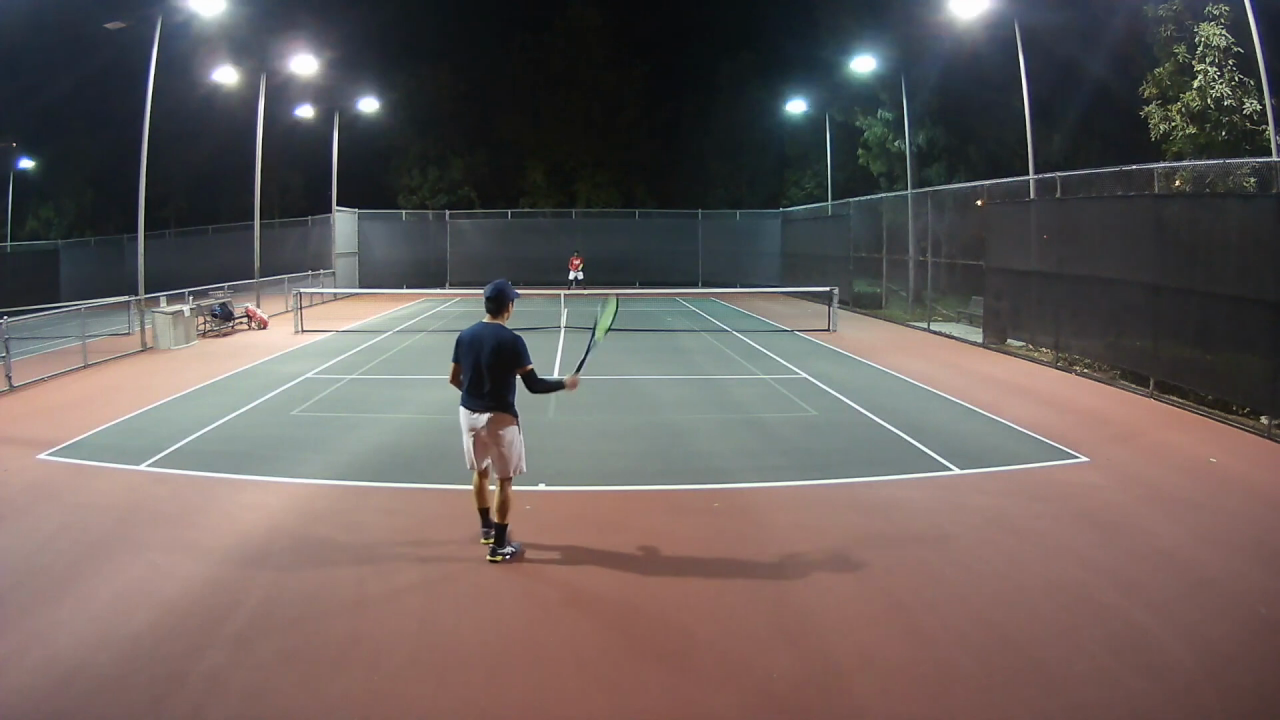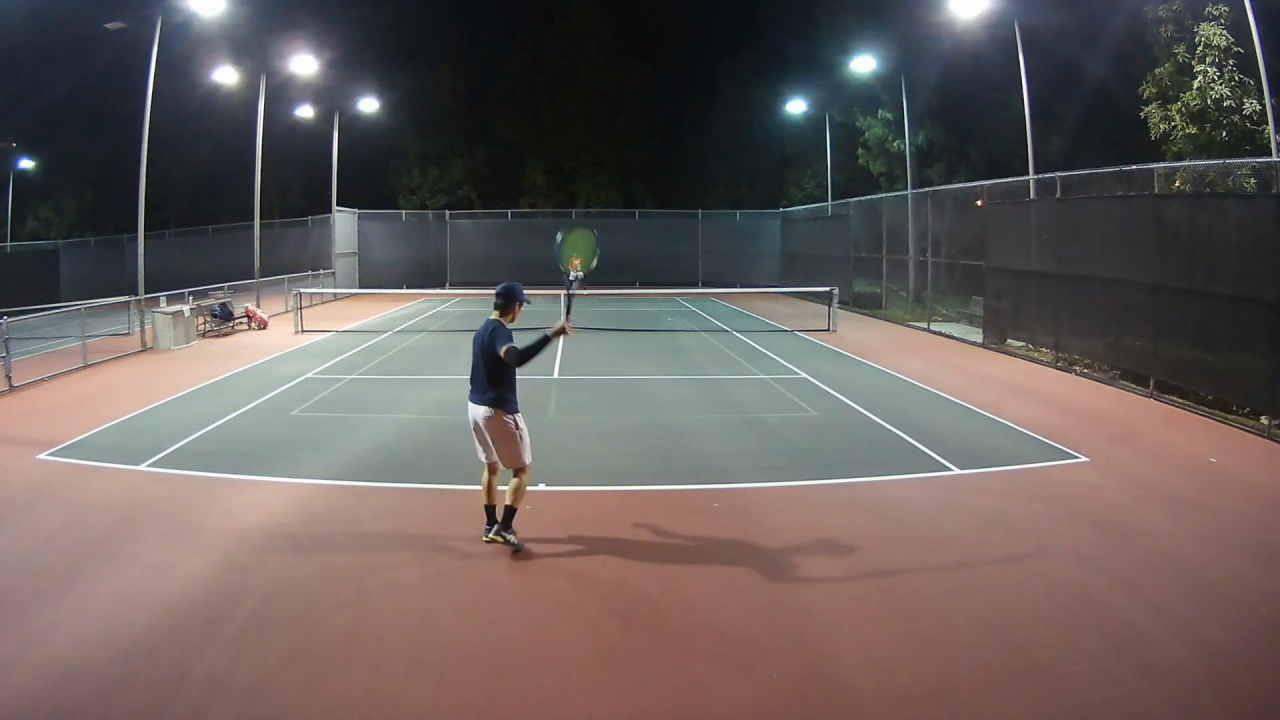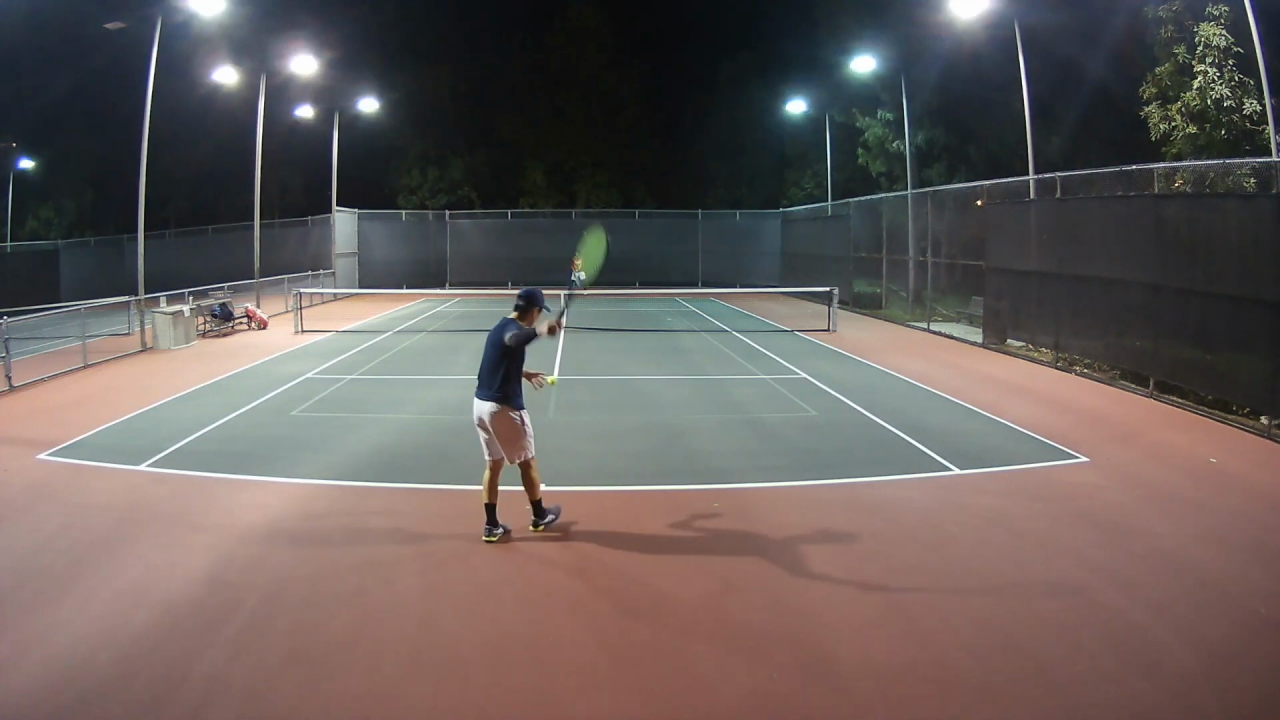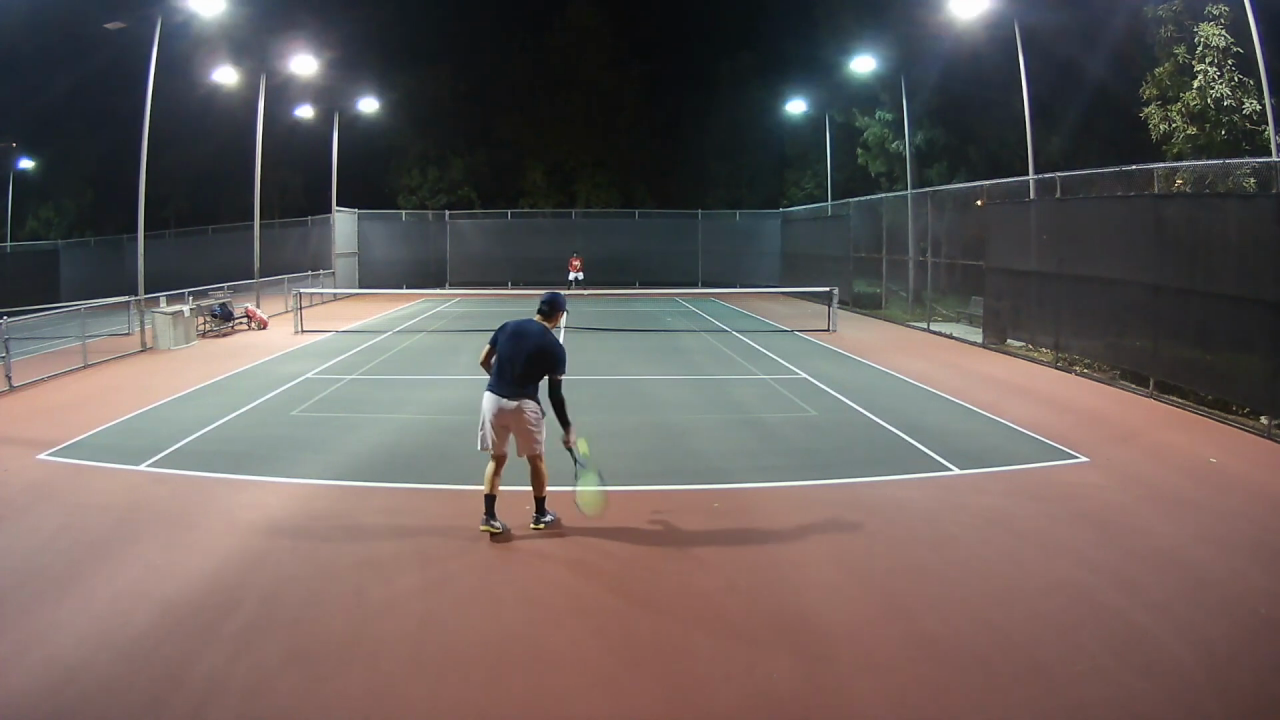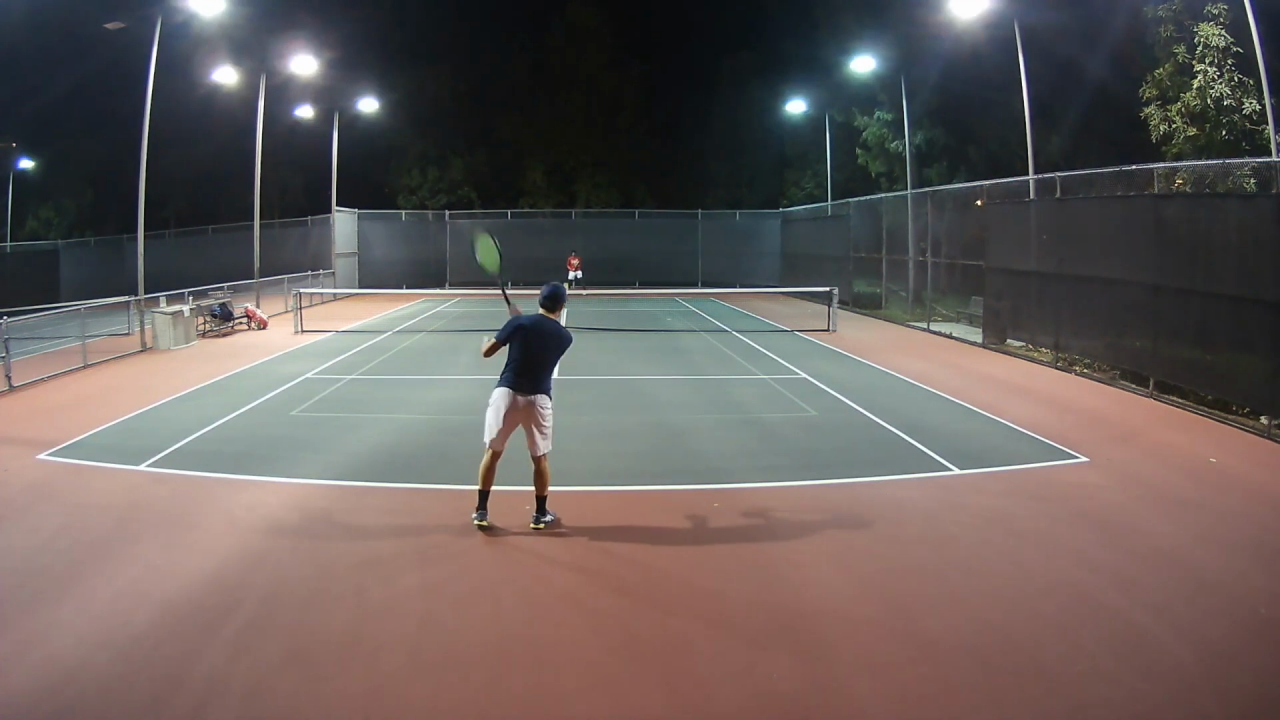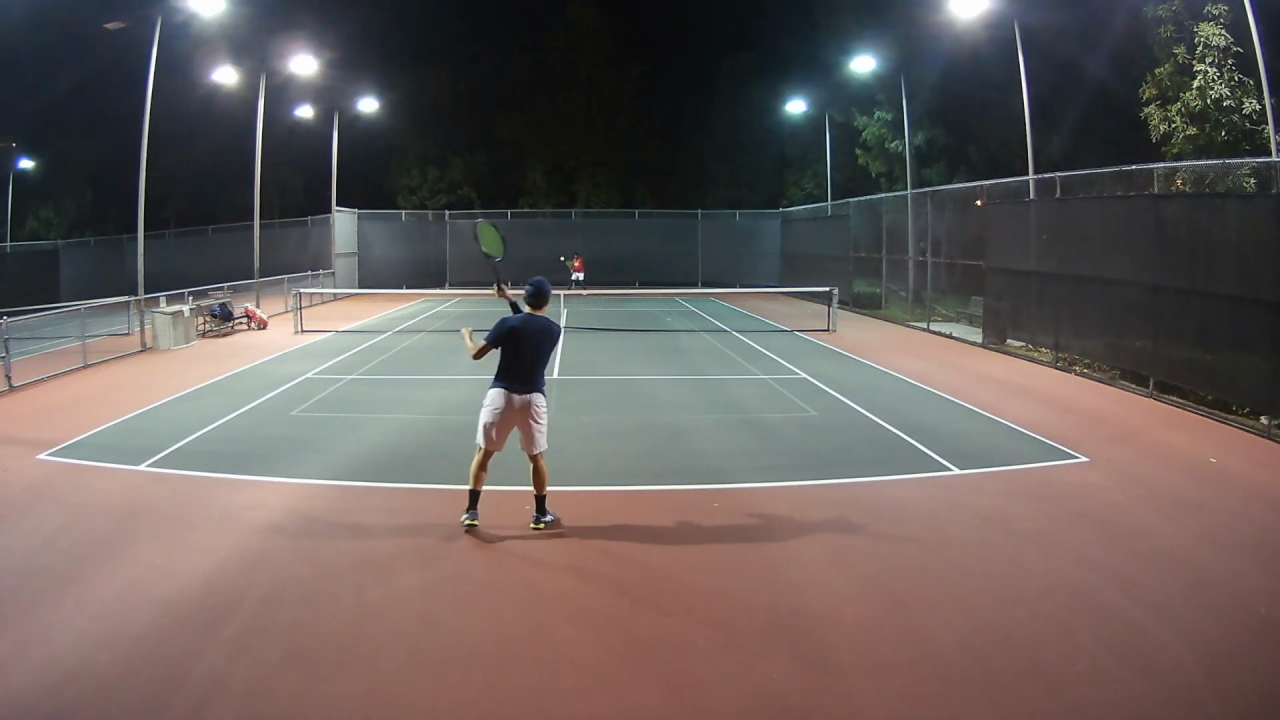
dt=0.3s
person 1, frame 1
left shoulder: (465, 336)
right shoulder: (511, 340)
left elbow: (454, 379)
right elbow: (534, 385)
right wrist: (565, 384)
left hip: (468, 414)
right hip: (499, 417)
left knee: (481, 472)
right knee: (504, 480)
left ankle: (487, 528)
right ankle: (499, 545)
person 1, frame 2
left shoulder: (483, 330)
right shoulder: (499, 331)
right elbow: (515, 359)
right wrist: (550, 335)
left hip: (476, 407)
right hip: (500, 411)
left knee: (491, 467)
right knee: (522, 470)
left ankle: (491, 525)
right ankle: (504, 527)
person 1, frame 3
left shoulder: (498, 328)
right shoulder: (515, 327)
right elbow: (512, 340)
left wrist: (524, 374)
right wrist: (539, 330)
left hip: (481, 404)
right hip: (504, 407)
left knee: (493, 464)
right knee: (527, 463)
left ankle: (491, 525)
right ankle: (539, 516)
person 1, frame 4
left shoulder: (509, 327)
right shoulder: (554, 347)
left elbow: (484, 361)
right elbow: (555, 393)
right wrist: (567, 429)
left hip: (492, 399)
right hip: (523, 404)
left knee: (497, 458)
right knee: (536, 459)
left ankle: (489, 516)
right ankle: (540, 514)
person 1, frame 5
left shoulder: (519, 323)
right shoulder: (565, 337)
left elbow: (487, 351)
left wrist: (487, 342)
left hip: (507, 393)
right hip: (538, 399)
left knee: (492, 452)
right knee: (540, 458)
left ankle: (481, 511)
right ankle: (540, 514)
person 1, frame 6
left shoulder: (508, 324)
right shoulder: (554, 330)
left elbow: (477, 354)
left wrist: (466, 336)
right wrist: (510, 300)
left hip: (501, 394)
right hip: (533, 398)
left knee: (483, 453)
right knee: (537, 457)
left ankle: (472, 511)
right ankle: (541, 514)
